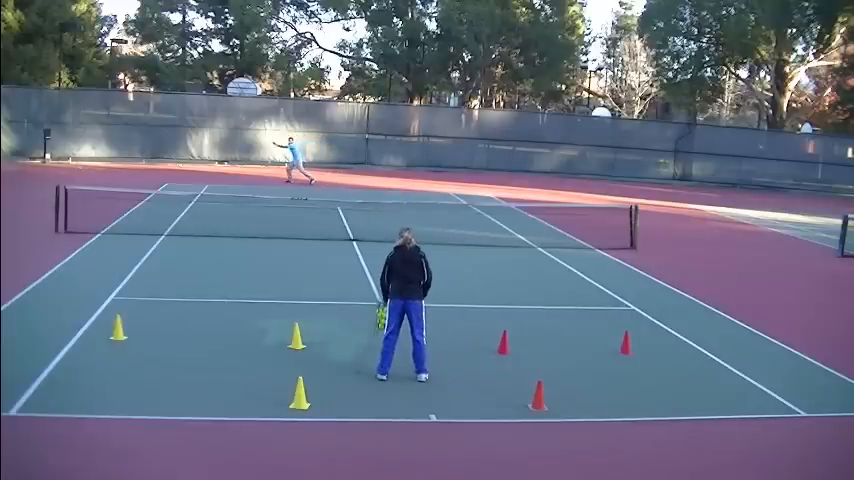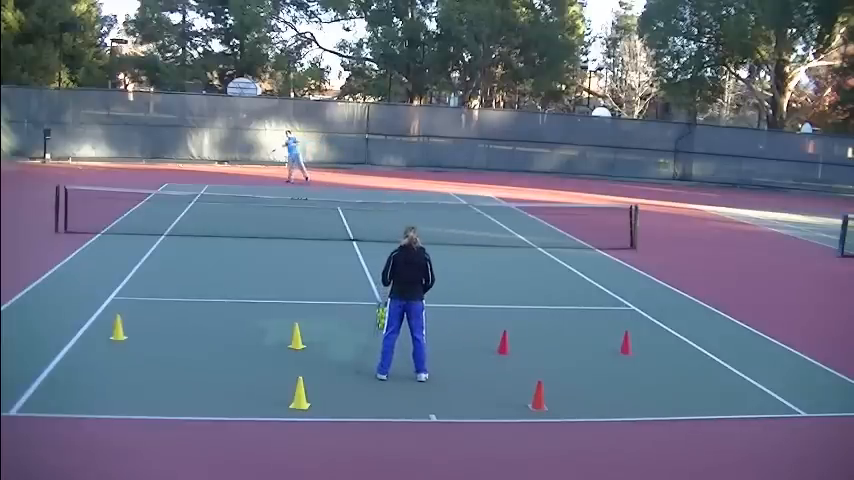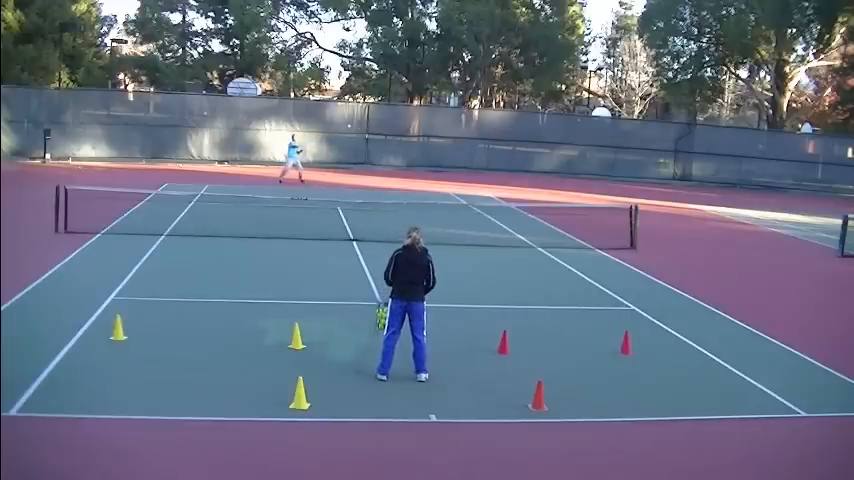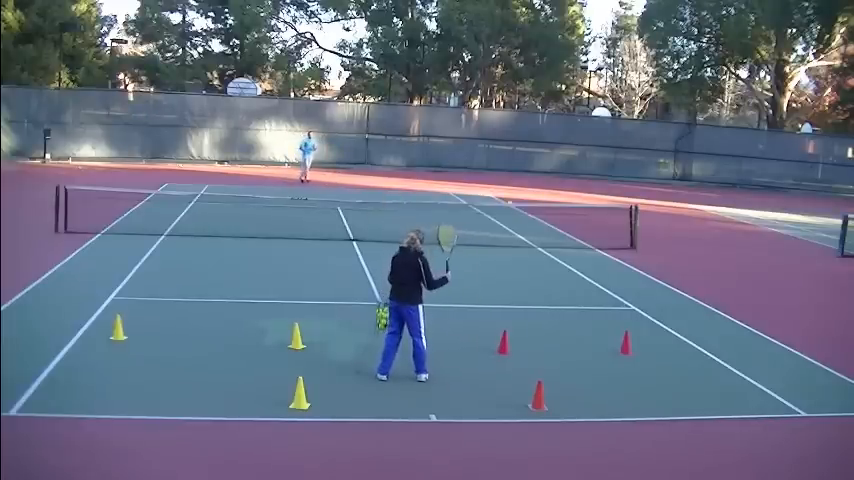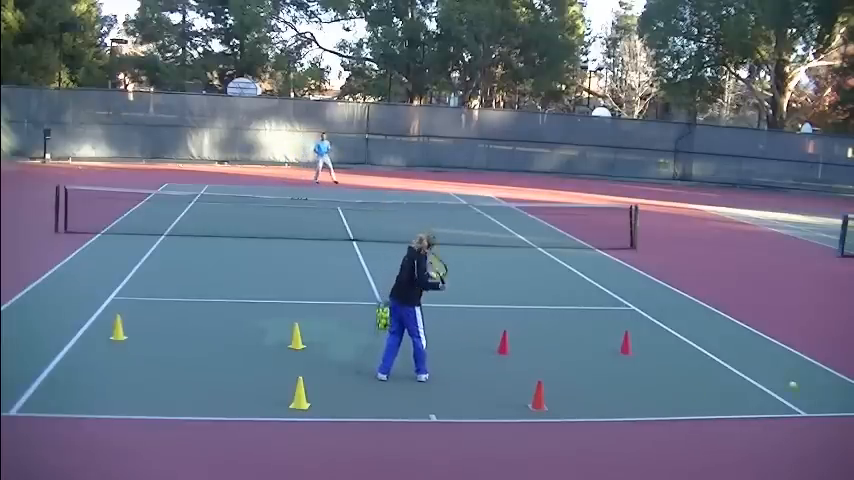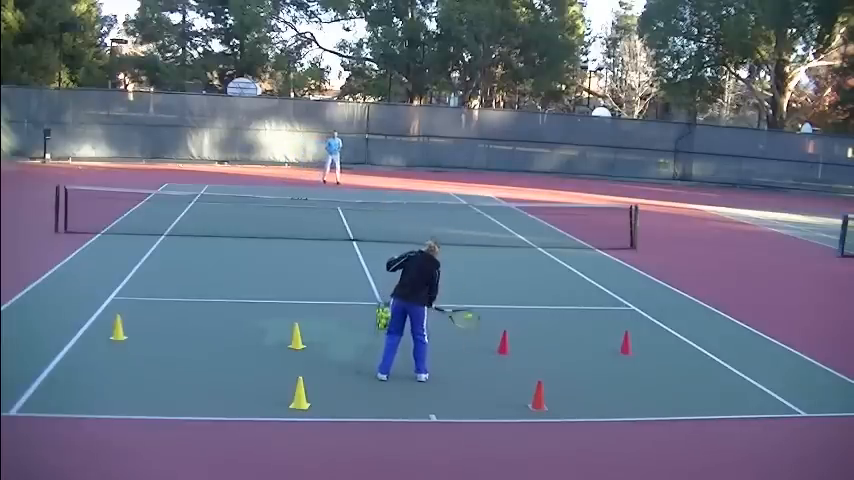
dt=0.4s
person 1, frame 1
left shoulder: (392, 256)
right shoulder: (420, 255)
left elbow: (384, 279)
right elbow: (427, 279)
left wrist: (386, 296)
right wrist: (422, 294)
left hip: (396, 299)
right hip: (415, 300)
left knee: (390, 336)
right knee: (418, 336)
left ankle: (382, 371)
right ankle: (421, 372)
person 1, frame 2
left shoulder: (395, 254)
right shoulder: (424, 256)
left elbow: (386, 278)
right elbow: (430, 280)
left wrist: (388, 284)
left hip: (396, 299)
right hip: (416, 301)
left knee: (390, 334)
right knee: (418, 336)
left ankle: (382, 371)
right ankle: (421, 372)
person 1, frame 3
left shoulder: (398, 254)
right shoulder: (426, 258)
left elbow: (388, 277)
right elbow: (431, 282)
left hip: (397, 299)
right hip: (417, 301)
left knee: (391, 335)
right knee: (419, 336)
left ankle: (383, 371)
right ankle: (421, 372)
person 1, frame 4
left shoulder: (397, 256)
right shoulder: (420, 260)
right elbow: (430, 284)
right wrist: (445, 279)
left hip: (395, 301)
right hip: (411, 303)
left knee: (392, 335)
right knee: (418, 337)
left ankle: (383, 371)
right ankle: (421, 372)
person 1, frame 5
left shoulder: (410, 255)
right shoulder: (419, 259)
right elbow: (422, 284)
left wrist: (425, 275)
right wrist: (437, 285)
left hip: (395, 300)
right hip: (409, 304)
left knee: (394, 336)
right knee: (418, 338)
left ankle: (383, 371)
right ankle: (421, 373)
person 1, frame 6
left shoulder: (412, 256)
right shoulder: (435, 269)
left elbow: (390, 267)
right elbow: (432, 294)
left wrist: (393, 260)
right wrist: (429, 305)
left hip: (399, 299)
right hip: (417, 304)
left knee: (393, 335)
right knee: (420, 337)
left ankle: (383, 371)
right ankle: (421, 372)
